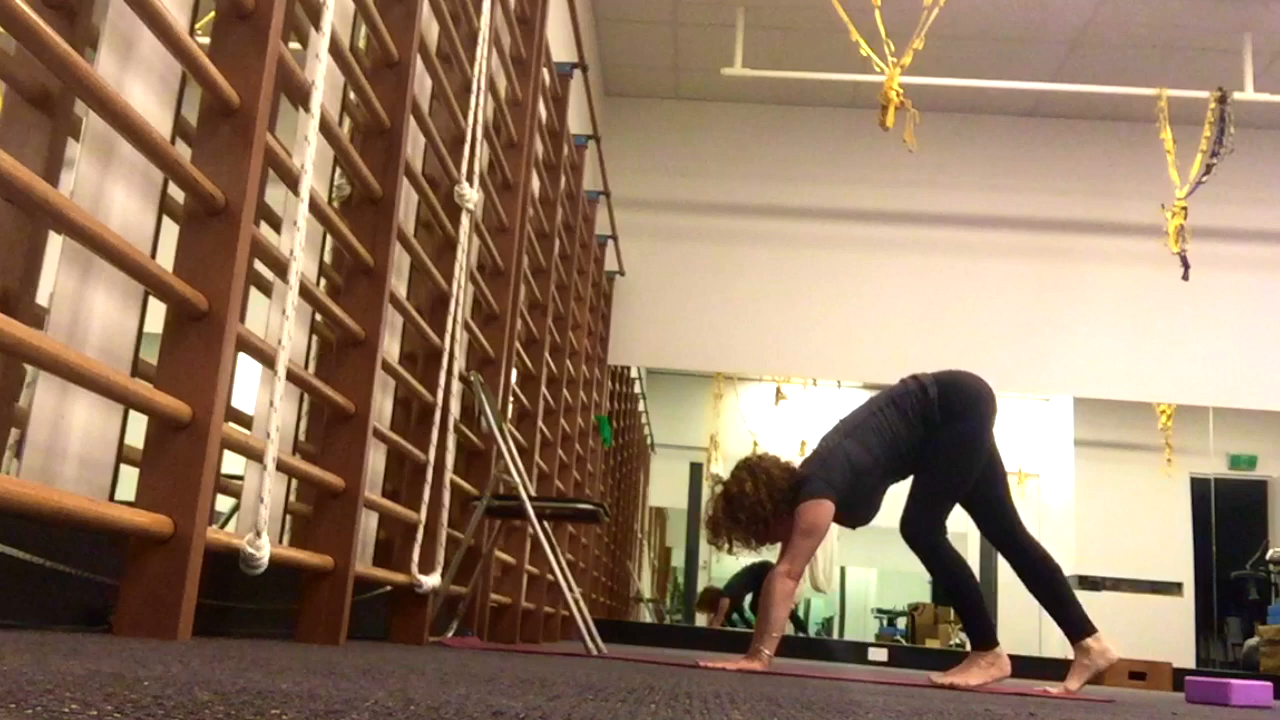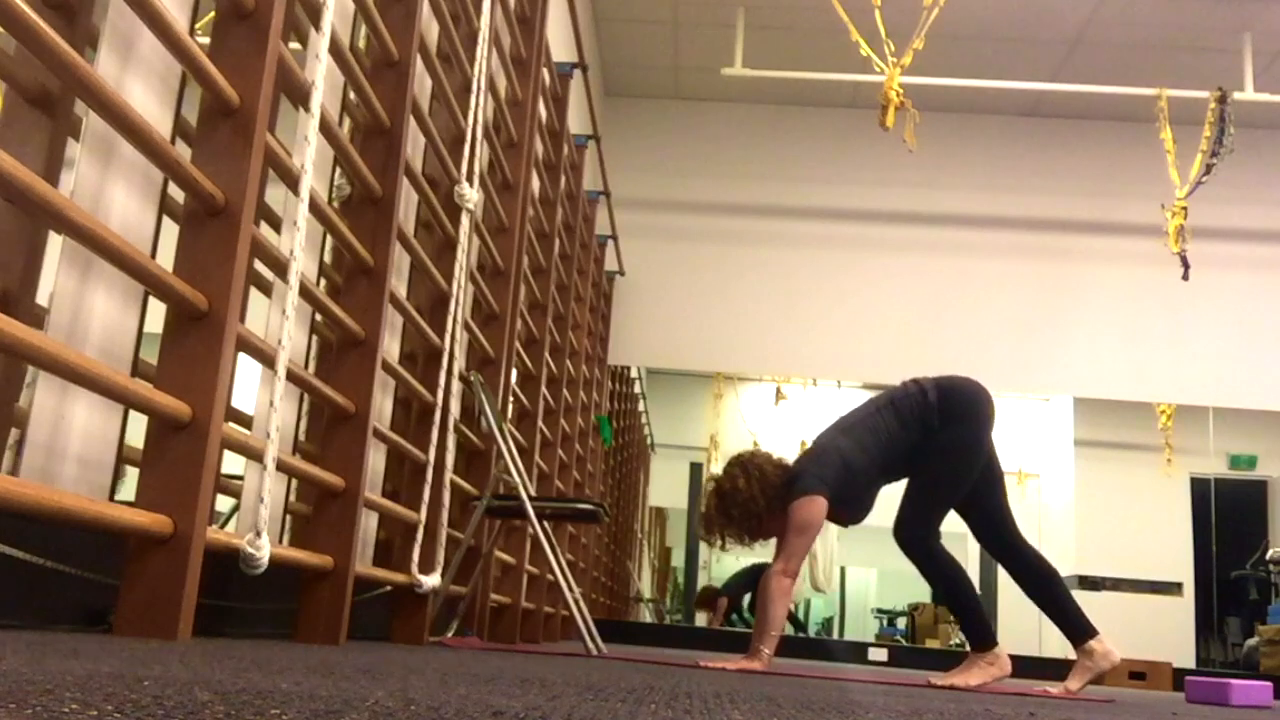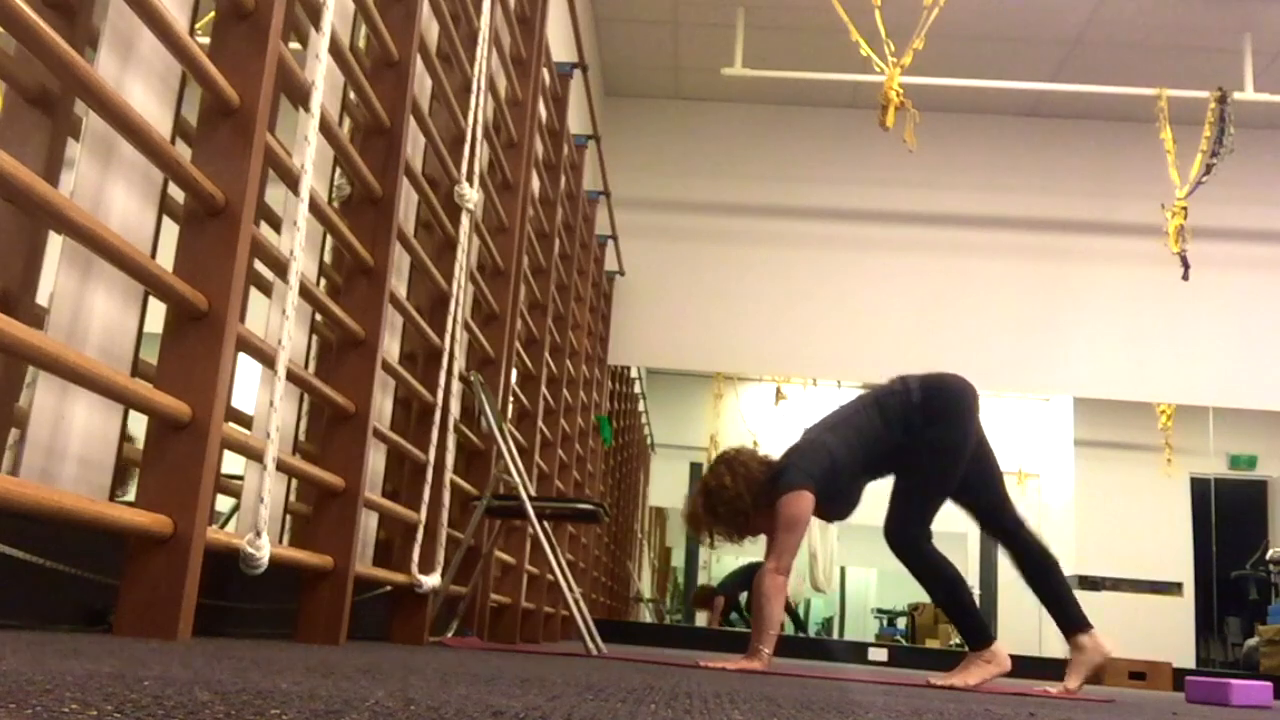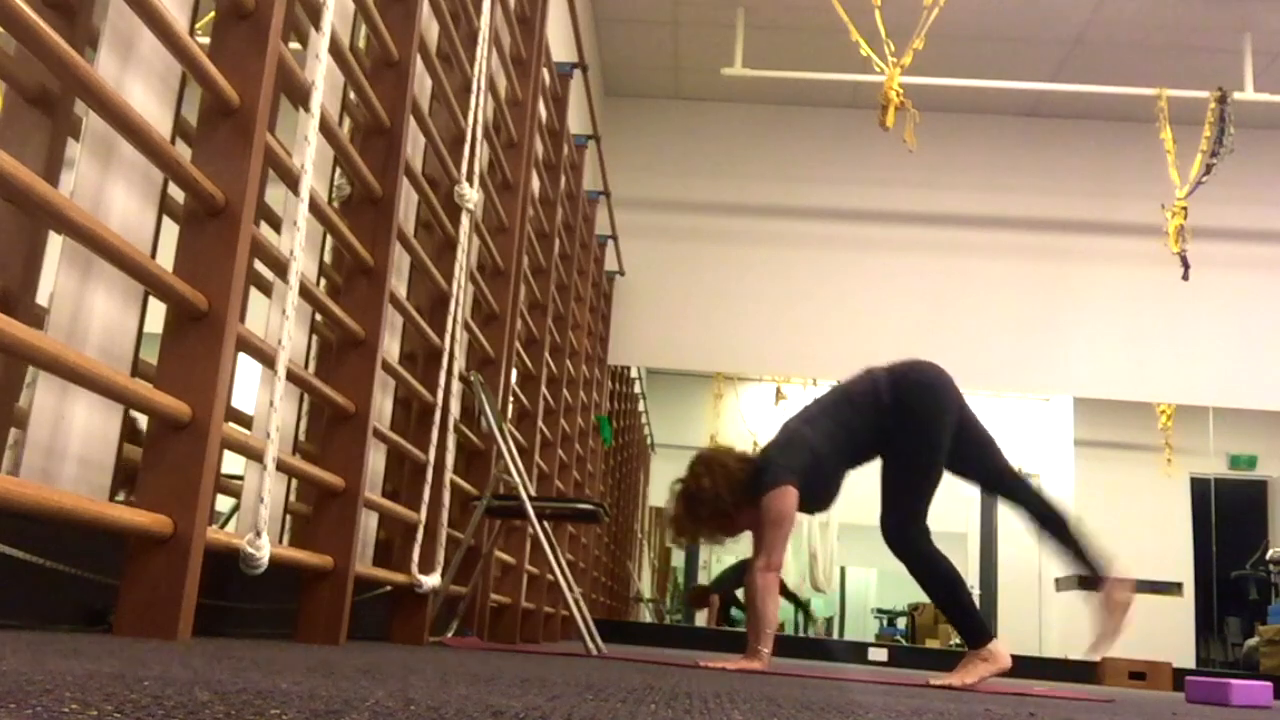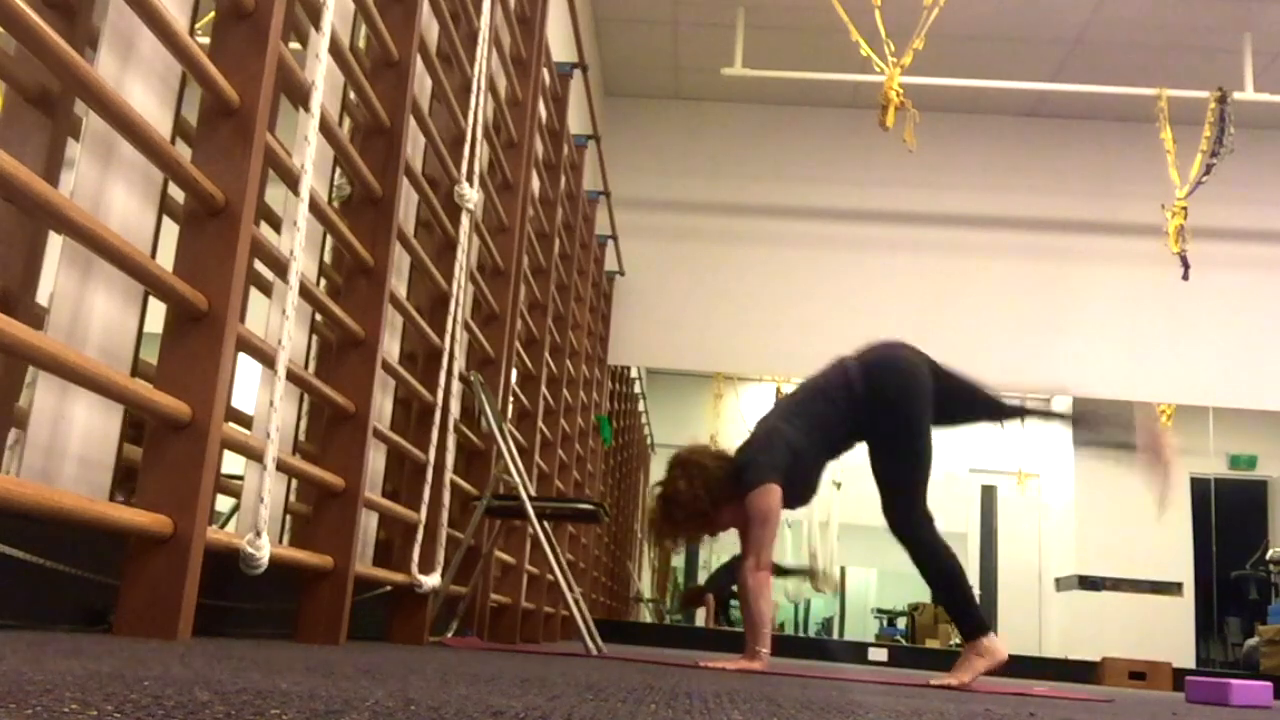
dt=0.1s
person 1, frame 1
left shoulder: (816, 489)
right shoulder: (802, 489)
left elbow: (786, 575)
right elbow: (785, 575)
left wrist: (758, 654)
right wrist: (764, 649)
left hip: (959, 404)
right hip: (948, 415)
left knee: (921, 529)
right knee: (1009, 536)
left ankle: (989, 652)
right ankle: (1089, 644)
person 1, frame 2
left shoulder: (809, 488)
right shoulder: (797, 486)
left elbow: (782, 573)
right elbow: (782, 574)
left wrist: (758, 654)
right wrist: (763, 649)
left hip: (959, 410)
right hip: (948, 421)
left knee: (914, 534)
right knee: (1004, 542)
left ankle: (988, 654)
right ankle: (1091, 647)
person 1, frame 3
left shoulder: (794, 487)
right shoulder: (781, 483)
left elbow: (776, 573)
right elbow: (774, 573)
left wrist: (757, 654)
right wrist: (759, 650)
left hip: (943, 409)
right hip: (931, 410)
left knee: (907, 535)
right knee: (1006, 527)
left ankle: (986, 651)
right ankle: (1085, 639)
person 1, frame 4
left shoulder: (775, 483)
right shoulder: (773, 474)
left elbow: (767, 569)
right elbow: (765, 570)
left wrist: (756, 654)
right wrist: (756, 649)
left hip: (918, 402)
right hip: (915, 403)
left knee: (903, 531)
right knee: (1010, 484)
left ankle: (985, 649)
right ankle: (1105, 583)
person 1, frame 5
left shoulder: (755, 482)
right shoulder: (749, 476)
left elbow: (759, 566)
right elbow: (758, 564)
left wrist: (756, 652)
right wrist: (754, 652)
left hip: (891, 379)
right hip: (881, 373)
left knee: (910, 522)
right knee: (1007, 412)
left ankle: (980, 645)
